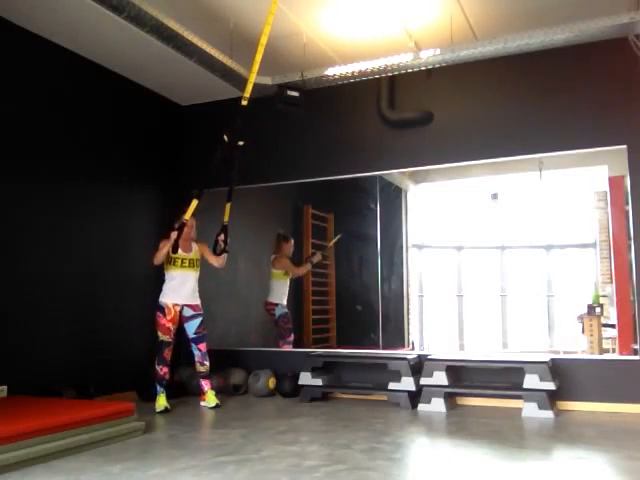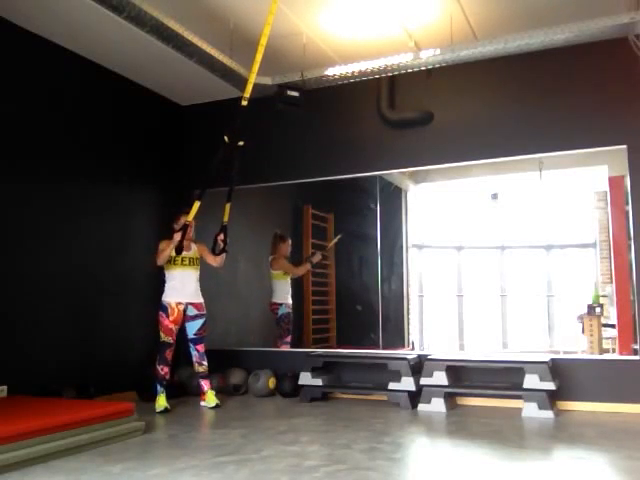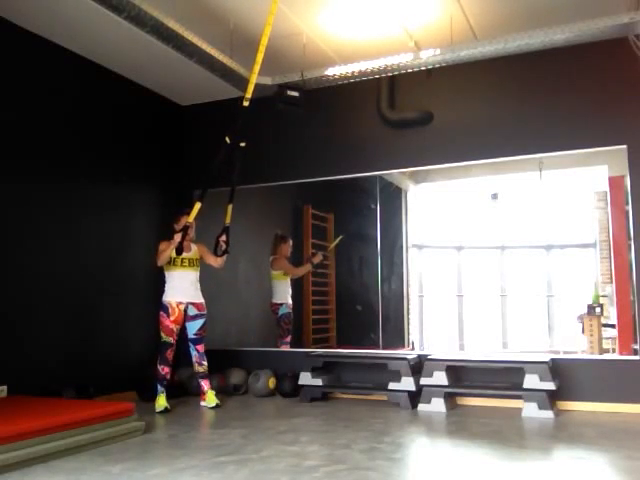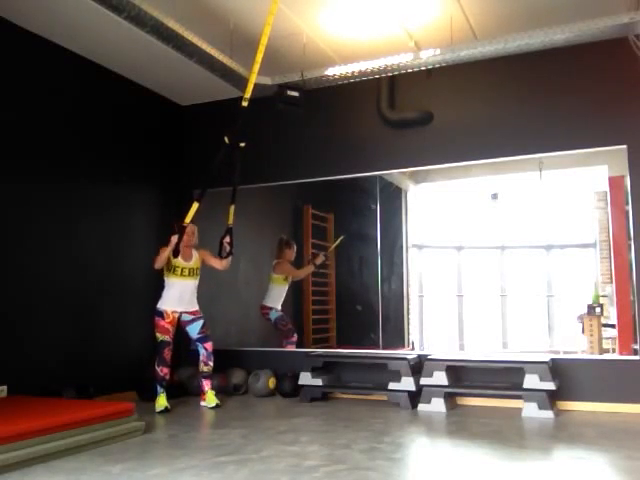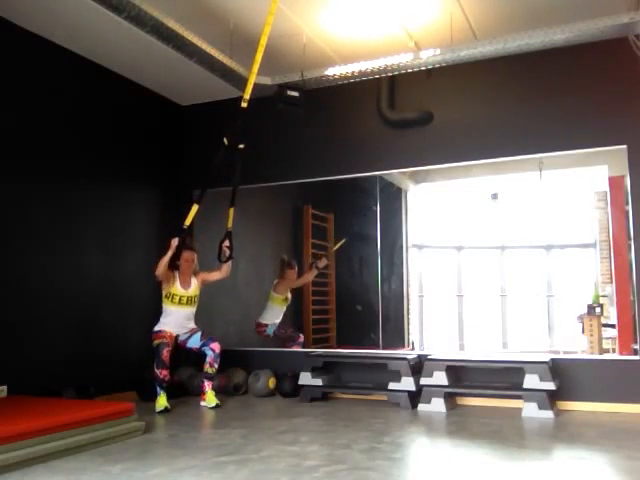
dt=0.3s
person 1, frame 1
left shoulder: (200, 248)
right shoulder: (167, 244)
left elbow: (219, 263)
right elbow: (156, 261)
right wrist: (171, 242)
left hip: (192, 304)
right hip: (168, 303)
left knee: (200, 345)
right knee: (165, 347)
left ankle: (206, 393)
right ankle: (161, 395)
person 1, frame 2
left shoulder: (199, 248)
right shoulder: (166, 244)
left elbow: (217, 263)
right elbow: (159, 261)
left wrist: (222, 246)
right wrist: (174, 243)
left hip: (195, 303)
right hip: (172, 303)
left knee: (198, 346)
right knee: (167, 346)
left ankle: (206, 393)
right ankle: (161, 395)
person 1, frame 3
left shoulder: (199, 248)
right shoulder: (166, 245)
left elbow: (218, 263)
right elbow: (160, 262)
right wrist: (174, 244)
left hip: (196, 303)
right hip: (172, 303)
left knee: (198, 347)
right knee: (168, 347)
left ankle: (206, 393)
right ankle: (161, 396)
person 1, frame 4
left shoulder: (200, 254)
right shoulder: (168, 252)
left elbow: (223, 265)
right elbow: (157, 265)
left wrist: (228, 250)
right wrist: (171, 246)
left hip: (191, 310)
right hip: (166, 310)
left knee: (206, 345)
right knee: (164, 349)
left ankle: (207, 393)
right ankle: (161, 396)
person 1, frame 5
left shoulder: (199, 279)
right shoulder: (169, 277)
left elbow: (223, 273)
right elbow: (158, 273)
left wrist: (228, 254)
right wrist: (171, 251)
left hip: (188, 330)
right hip: (164, 330)
left knee: (214, 347)
right knee: (163, 351)
left ankle: (207, 394)
right ankle: (161, 396)
